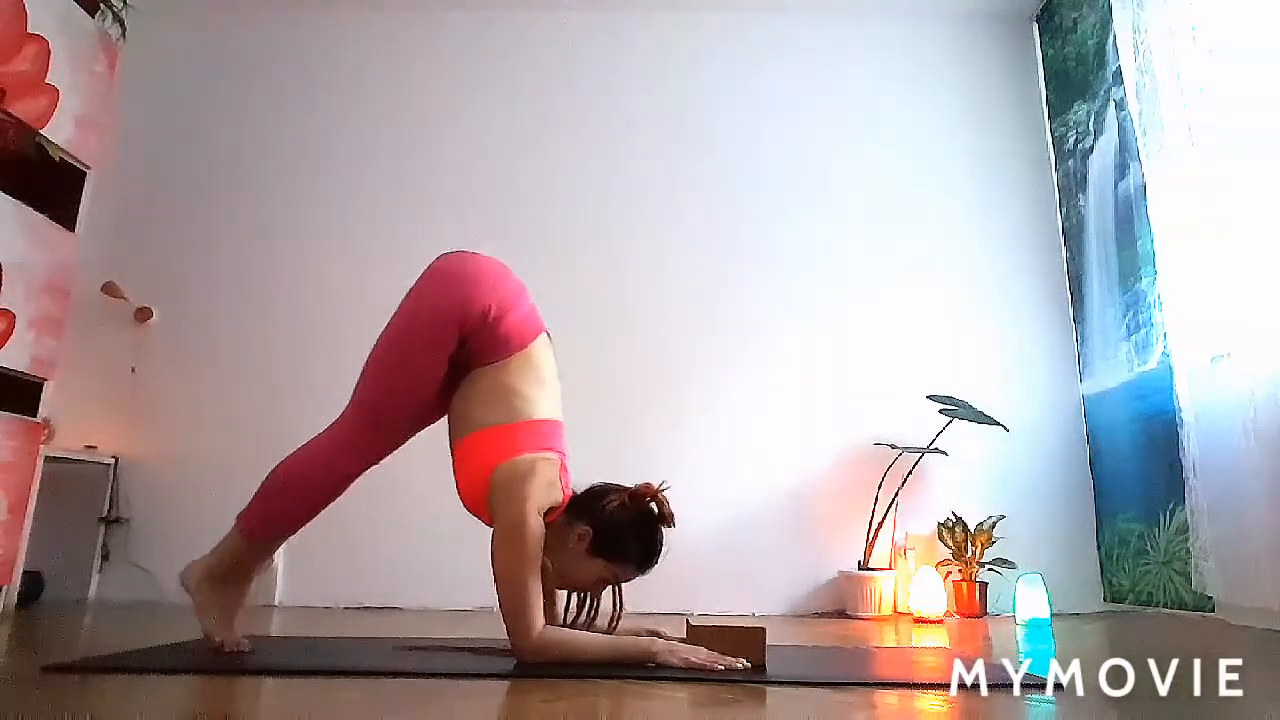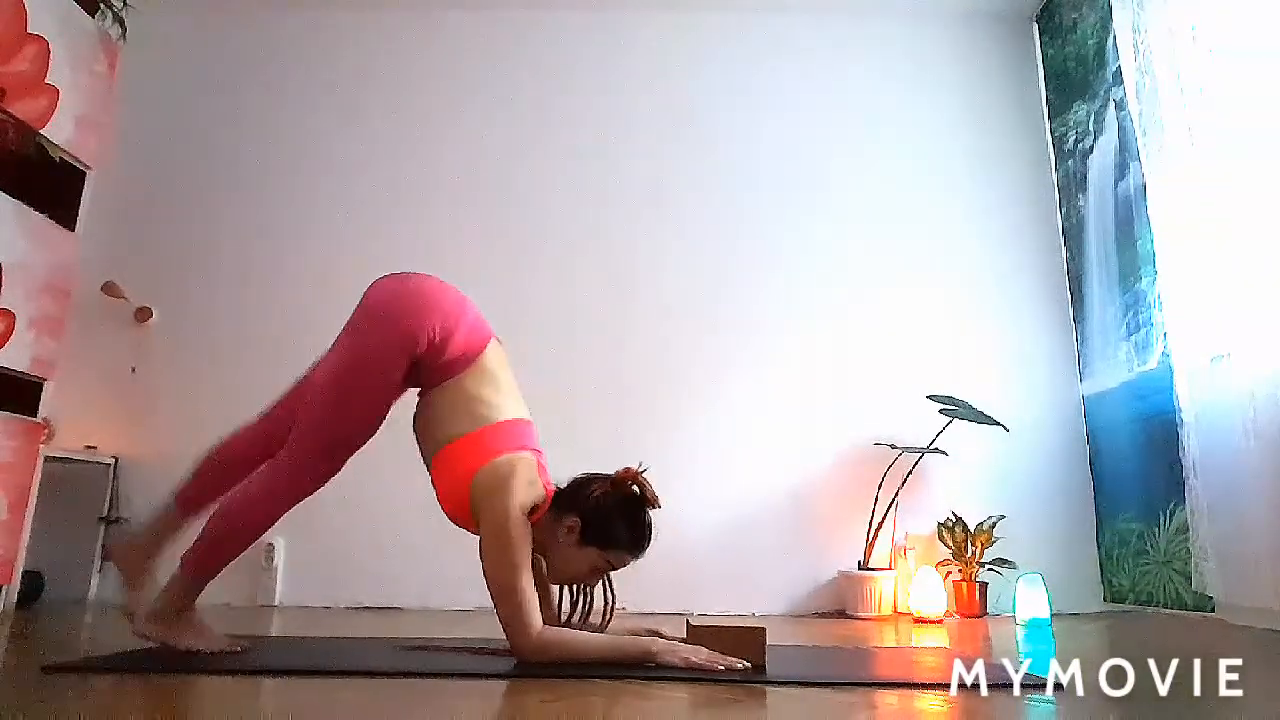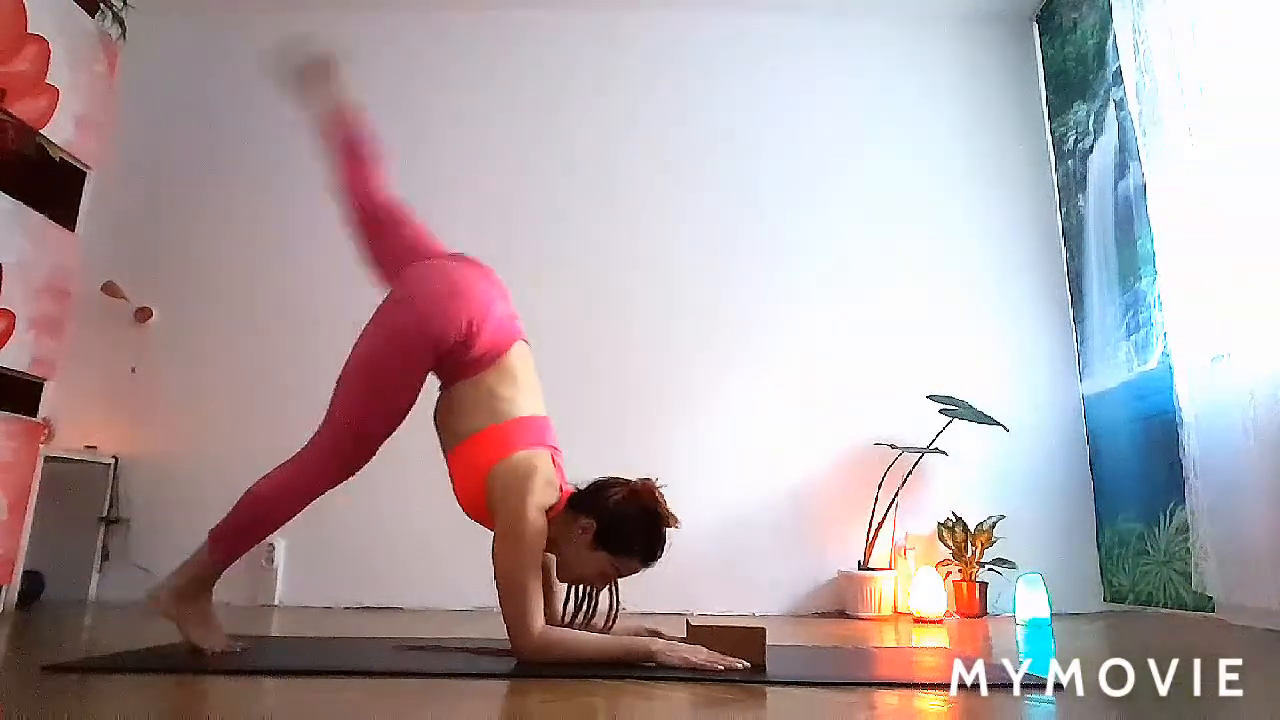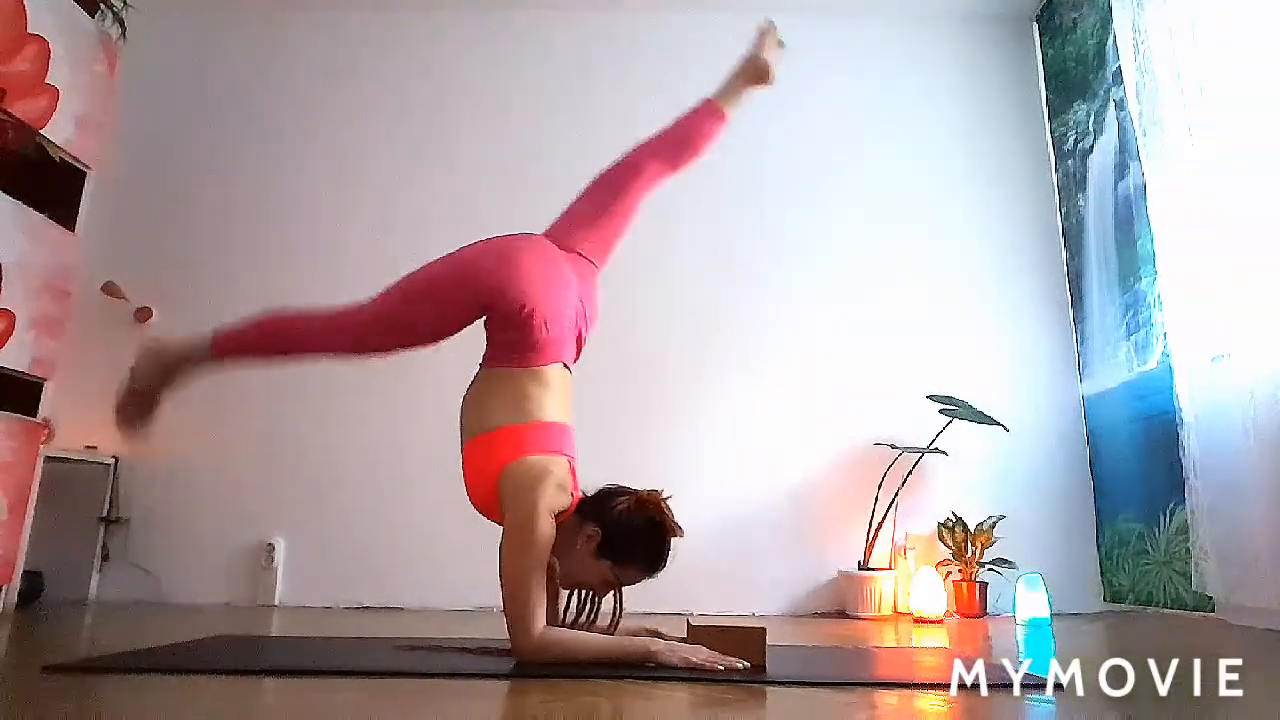
dt=0.4s
person 1, frame 1
right shoulder: (528, 496)
right elbow: (530, 641)
left wrist: (618, 633)
right wrist: (649, 649)
left hip: (478, 316)
left knee: (363, 443)
right knee: (356, 438)
left ankle: (236, 569)
right ankle: (219, 569)
person 1, frame 2
left shoulder: (536, 499)
right shoulder: (512, 498)
left elbow: (540, 625)
right elbow: (530, 642)
left wrist: (626, 638)
right wrist: (647, 647)
left hip: (422, 321)
right hip: (409, 318)
left knee: (284, 432)
right knee: (298, 464)
left ankle: (151, 536)
right ankle: (172, 604)
person 1, frame 3
right shoulder: (527, 502)
right elbow: (531, 639)
right wrist: (649, 646)
left hip: (463, 299)
right hip: (441, 308)
left knee: (372, 203)
right knee: (331, 458)
left ankle: (324, 95)
right ankle: (191, 584)
person 1, frame 4
right shoulder: (535, 502)
right elbow: (529, 639)
right wrist: (646, 648)
left hip: (558, 286)
right hip: (519, 284)
left knee: (644, 169)
right knee: (339, 332)
left ankle: (738, 82)
